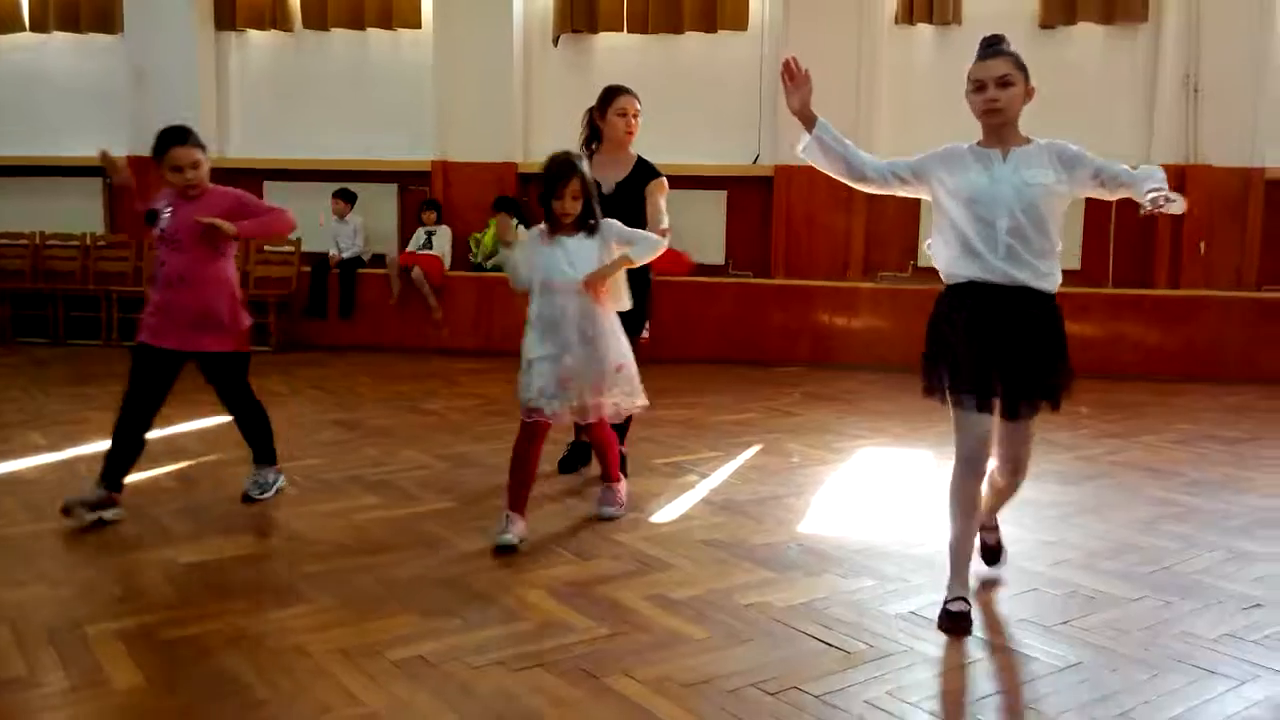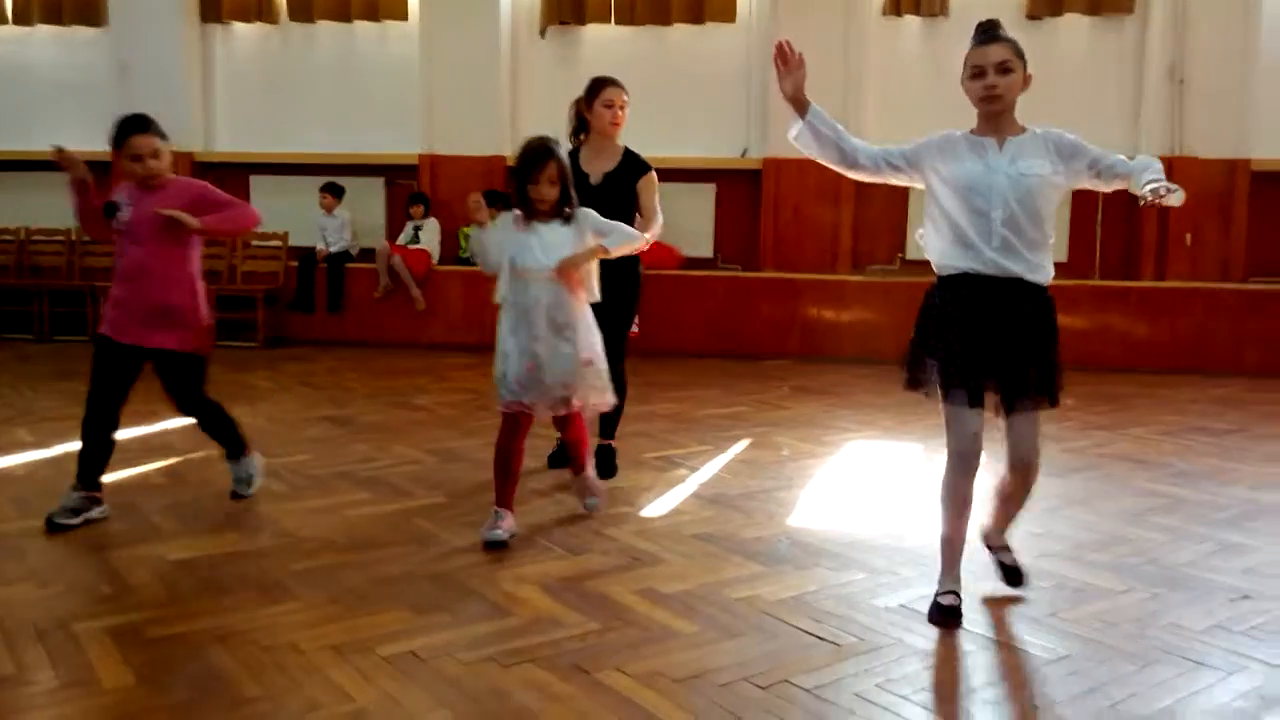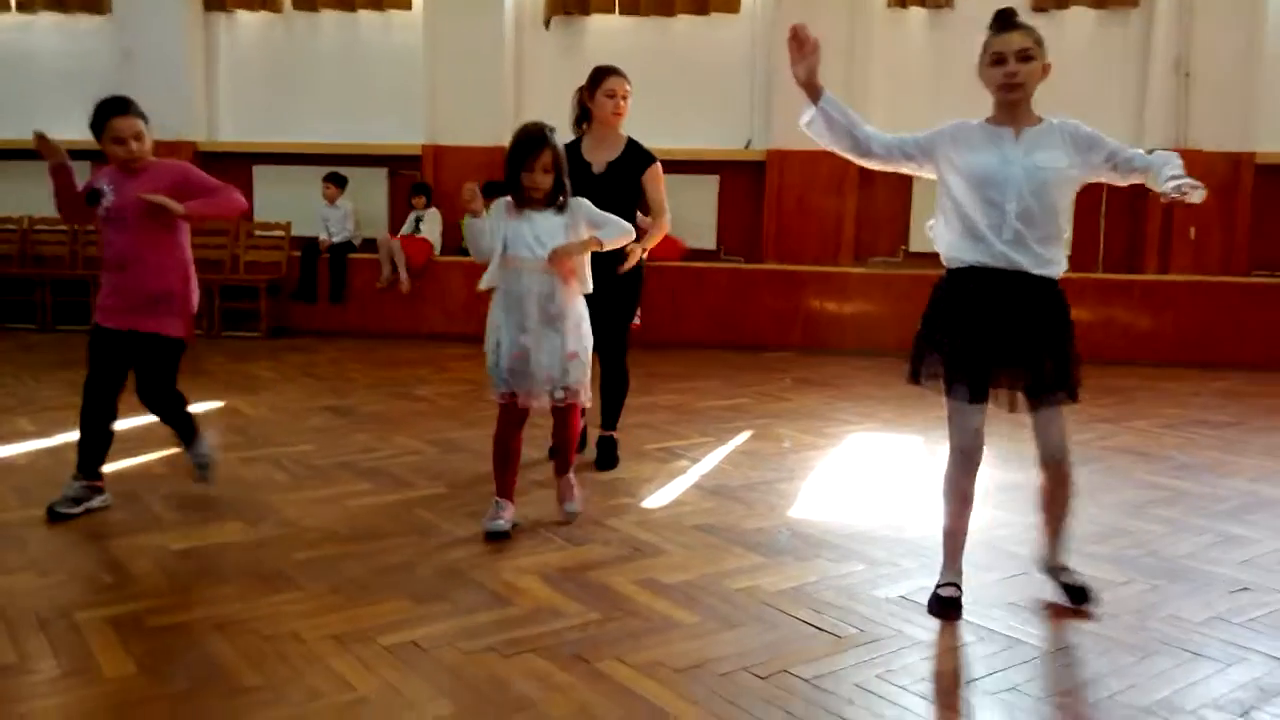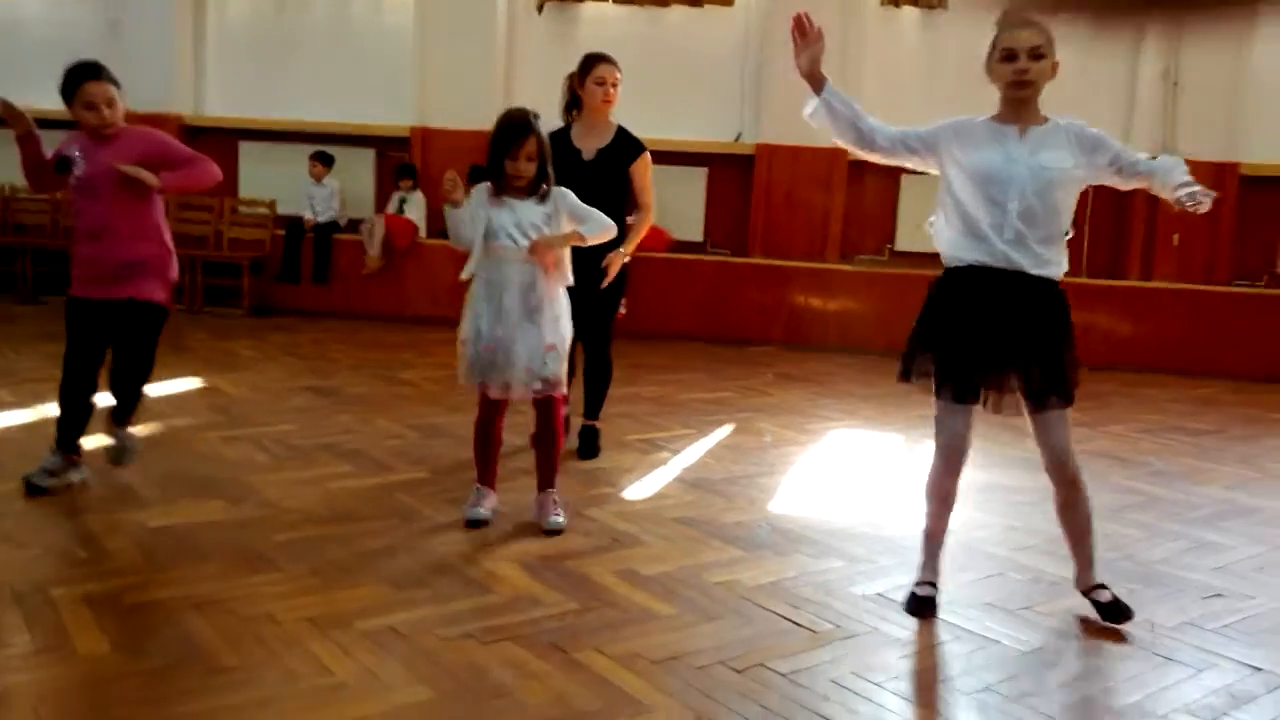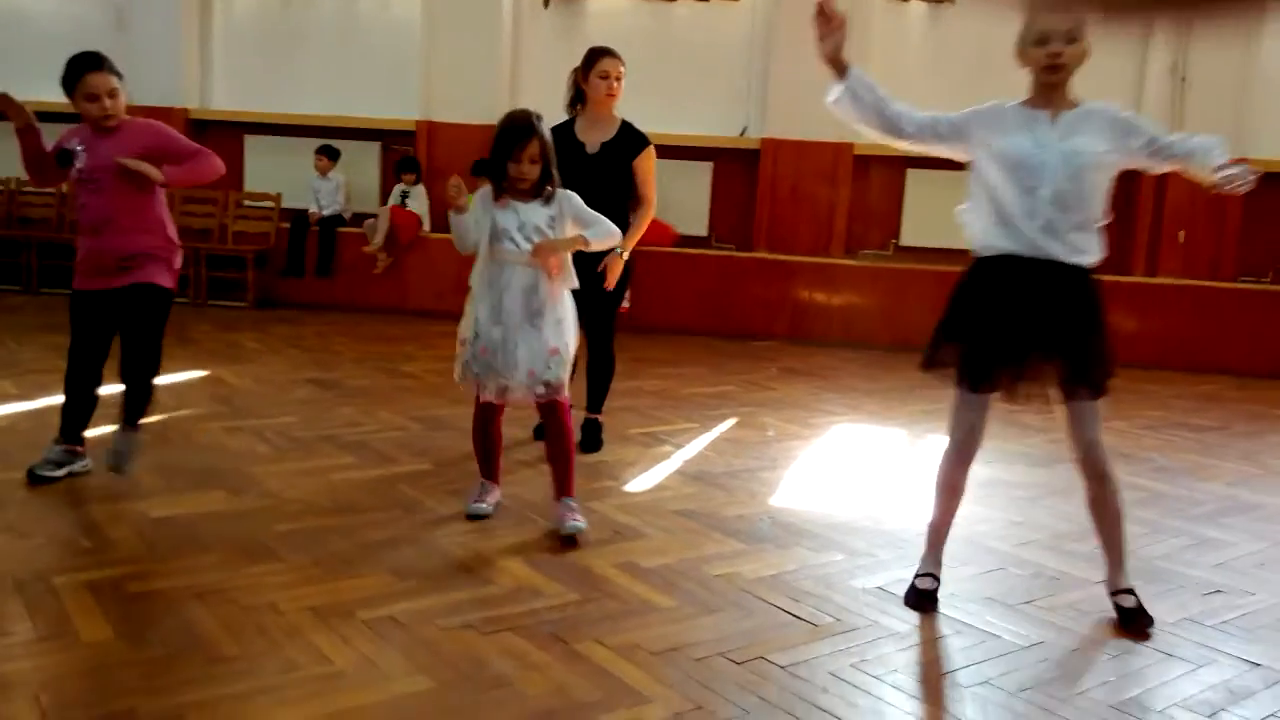
dt=0.1s
person 1, frame 1
left shoulder: (1059, 159)
right shoulder: (945, 164)
left elbow: (1129, 178)
right elbow: (865, 172)
left wrist: (1156, 190)
right wrist: (808, 118)
left hip: (1030, 314)
right hip: (965, 312)
left knee: (1014, 459)
right knee: (972, 449)
left ankle: (988, 518)
right ankle: (958, 587)
person 1, frame 2
left shoulder: (1055, 149)
right shoulder: (938, 151)
left elbow: (1123, 169)
right elbow: (856, 159)
left wrist: (1152, 183)
right wrist: (800, 103)
left hip: (1024, 307)
right hip: (958, 305)
left knee: (1026, 457)
right knee: (964, 448)
left ankle: (997, 531)
right ankle: (949, 580)
person 1, frame 3
left shoulder: (1071, 140)
right shoulder: (952, 141)
left elbow: (1140, 162)
right elbow: (869, 146)
left wrist: (1172, 177)
right wrist: (813, 89)
left hip: (1036, 302)
right hip: (967, 298)
left knee: (1055, 455)
right knee: (966, 443)
left ankle: (1053, 554)
right ankle: (950, 572)
person 1, frame 4
left shoulder: (1074, 140)
right shoulder: (957, 138)
left elbow: (1139, 166)
right elbow: (871, 138)
left wrist: (1180, 183)
right wrist: (816, 79)
left hip: (1037, 303)
right hip: (965, 298)
left knee: (1060, 457)
right knee: (951, 446)
left ankle: (1088, 576)
right ankle: (928, 569)
person 1, frame 5
left shoulder: (1108, 125)
right shoulder: (986, 123)
left elbow: (1179, 149)
right elbow: (898, 124)
left wrist: (1222, 164)
right wrist: (840, 67)
left hip: (1070, 294)
right hip: (997, 288)
left knee: (1091, 450)
right knee: (964, 437)
left ankle: (1119, 579)
right ankle: (931, 561)
person 2, frame 1
left shoulder: (230, 200)
right shoulder: (164, 201)
left elbow: (284, 221)
right elbow: (140, 225)
left wrist: (236, 229)
right wrist: (125, 187)
left hip: (216, 325)
right hip: (161, 325)
left knee: (238, 400)
right knee: (136, 406)
left ankle: (268, 468)
right ankle: (107, 492)
person 2, frame 2
left shoulder: (192, 192)
right shoulder: (121, 194)
left elbow: (248, 216)
right elbow: (96, 227)
left wrist: (198, 224)
right wrist: (82, 183)
left hip: (177, 320)
right hip: (121, 321)
left knee: (190, 399)
right knee: (101, 404)
left ankle: (242, 456)
right ankle: (87, 492)
person 2, frame 3
left shoulder: (175, 174)
right shoulder: (102, 179)
left elbow: (234, 201)
right elbow: (75, 214)
left wrist: (182, 209)
right wrist: (59, 168)
left hip: (167, 305)
right hip: (115, 308)
left knee: (155, 394)
right knee: (99, 393)
left ankle: (192, 437)
right ankle: (89, 482)
person 2, frame 4
left shoulder: (148, 141)
right shoulder: (72, 148)
left elbow: (209, 171)
right elbow: (42, 182)
left wrist: (158, 182)
left hip: (144, 274)
right hip: (90, 277)
left knee: (130, 366)
right knee: (79, 366)
left ankle: (120, 423)
right ankle: (67, 453)
person 2, frame 5
left shoulder: (150, 133)
right shoulder: (74, 140)
left elbow: (212, 164)
right elbow: (42, 176)
left wrist: (161, 175)
left hip: (149, 265)
right hip: (93, 270)
left knee: (140, 355)
right knee: (83, 360)
left ankle: (130, 427)
right ankle: (70, 444)
person 3, frame 1
left shoulder: (605, 231)
right shoulder: (537, 238)
left elbow: (655, 243)
right elbow: (520, 282)
left wrist: (615, 265)
right wrist: (511, 248)
left hip: (595, 339)
right hip: (548, 342)
left knee: (595, 421)
right knee: (533, 424)
left ankle: (614, 481)
right ankle: (514, 515)
person 3, frame 2
left shoulder: (580, 220)
right shoulder: (509, 223)
left elbow: (633, 238)
right elbow: (489, 264)
left wrist: (589, 254)
right wrist: (481, 226)
left hip: (569, 330)
right hip: (522, 332)
left knee: (568, 414)
right knee: (515, 419)
left ankle: (583, 469)
right ankle: (503, 510)
person 3, frame 3
left shoulder: (574, 209)
right shoulder: (502, 210)
left elbow: (625, 231)
right elbow: (481, 252)
left wrist: (582, 245)
right wrist: (474, 214)
left hip: (560, 320)
right hip: (514, 321)
left knee: (565, 406)
right knee: (511, 410)
left ankle: (564, 475)
right ankle: (504, 500)
person 3, frame 4
left shoulder: (557, 199)
right shoulder: (483, 196)
left elbow: (607, 228)
right elbow: (462, 241)
left wrist: (565, 238)
right wrist: (455, 205)
left hip: (541, 311)
right hip: (493, 311)
left knee: (548, 399)
right knee: (492, 401)
left ankle: (547, 492)
right ankle: (486, 487)
person 3, frame 5
left shoulder: (561, 201)
right shoulder: (487, 198)
left elbow: (612, 233)
right elbow: (467, 245)
left wrist: (569, 242)
right wrist: (459, 210)
left hip: (544, 314)
right hip: (494, 312)
left knee: (553, 402)
right knee: (488, 402)
left ankle: (566, 499)
right ankle: (489, 483)
person 4, frame 1
left shoulder: (649, 175)
left elbow: (659, 218)
left wrist: (658, 234)
left hip: (630, 283)
left ankle: (617, 449)
right ankle: (580, 442)
person 4, frame 2
left shoulder: (637, 168)
right shoulder: (564, 166)
left elbow: (653, 220)
left wrist: (641, 236)
left hip: (618, 278)
left knee: (612, 361)
left ankle: (607, 445)
person 4, frame 3
left shoulder: (641, 159)
right shoulder: (565, 156)
left elbow: (662, 217)
left wrist: (640, 247)
left hip: (621, 270)
left knee: (613, 353)
left ankle: (608, 435)
right ankle: (574, 428)
person 4, frame 4
left shoulder: (630, 147)
right shoulder: (555, 143)
left elbow: (646, 209)
left wrist: (622, 252)
left hip: (607, 257)
left knee: (597, 342)
left ankle: (591, 425)
right ankle: (557, 416)
person 4, frame 5
left shoulder: (635, 141)
right shoulder: (558, 136)
left elbow: (647, 204)
left wrist: (622, 252)
left hip: (609, 253)
left knee: (601, 336)
left ankle: (593, 419)
